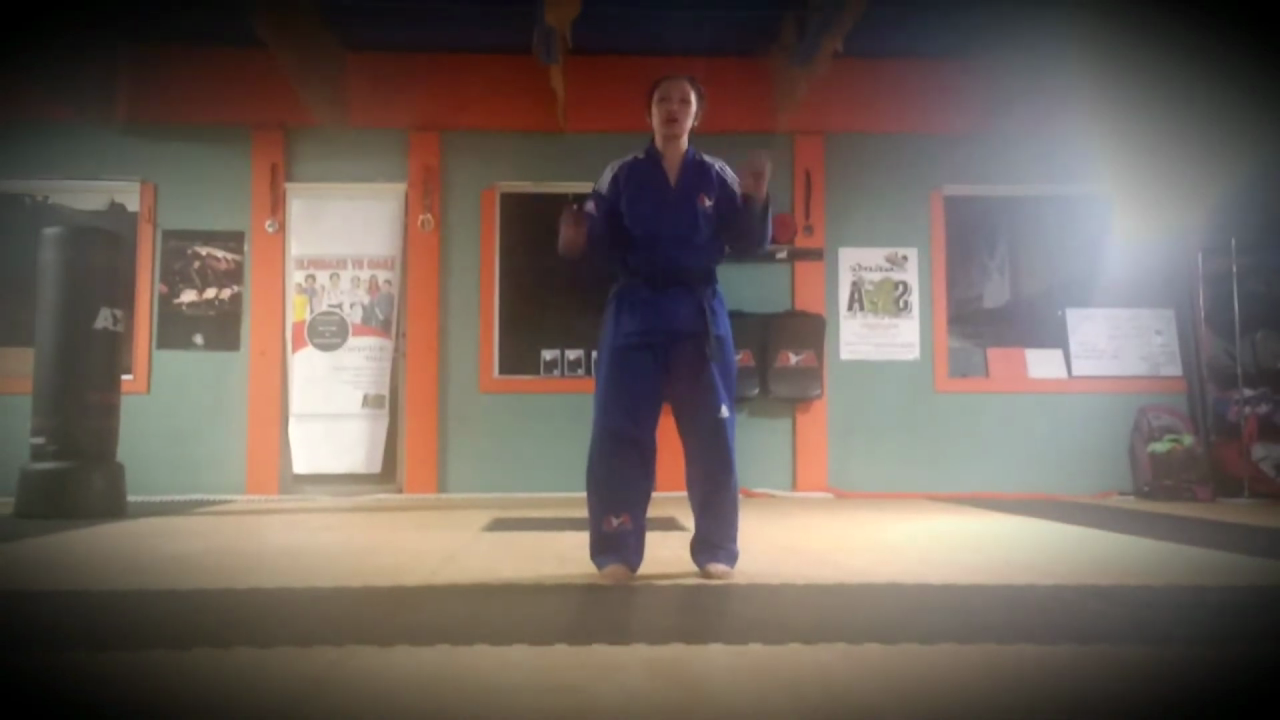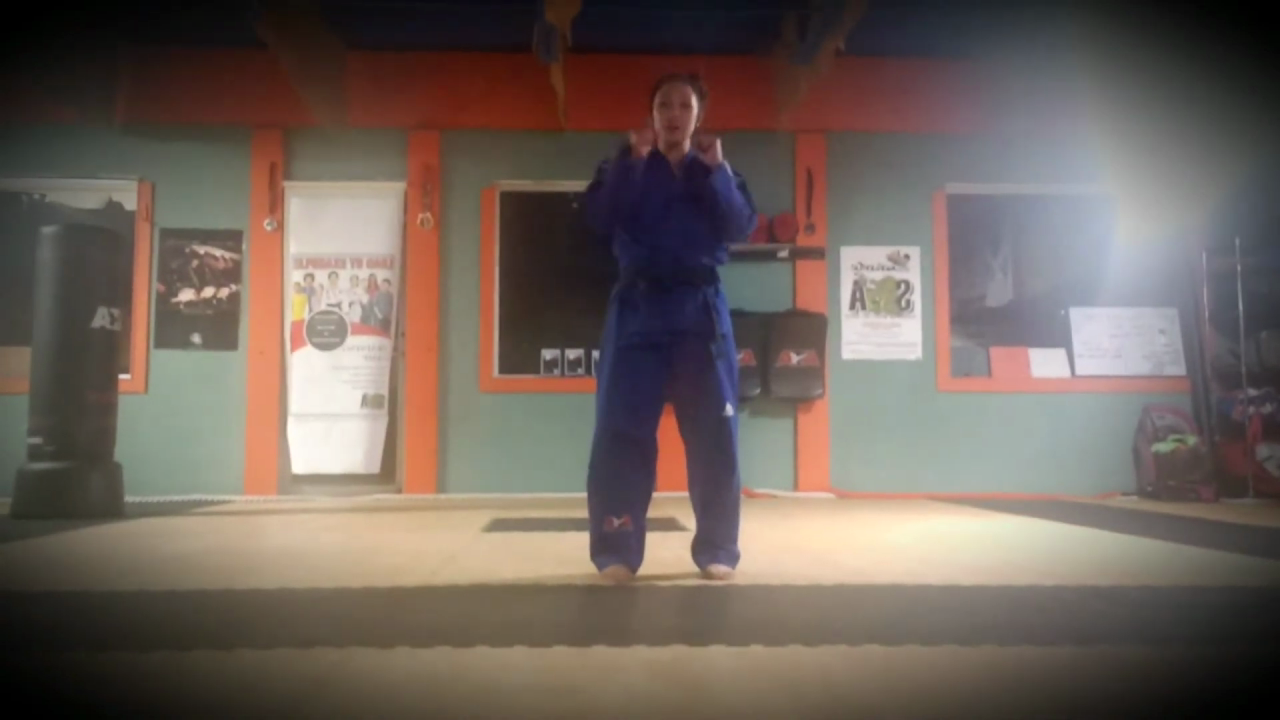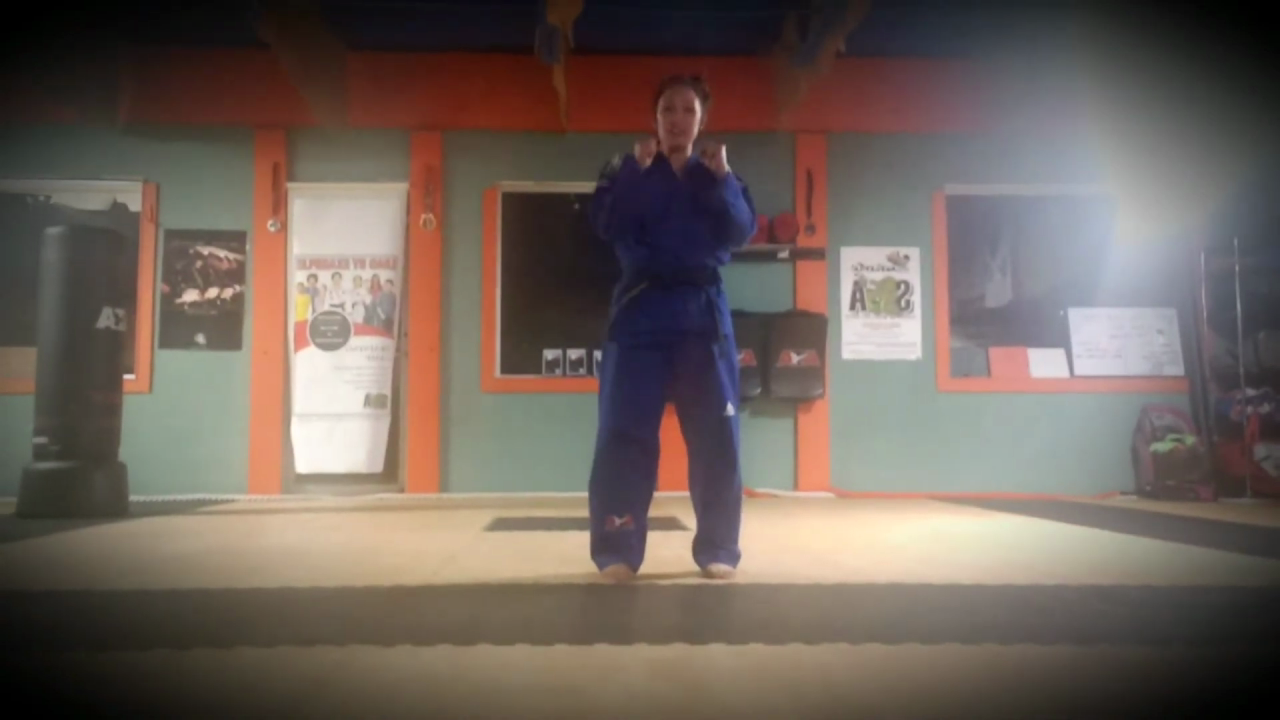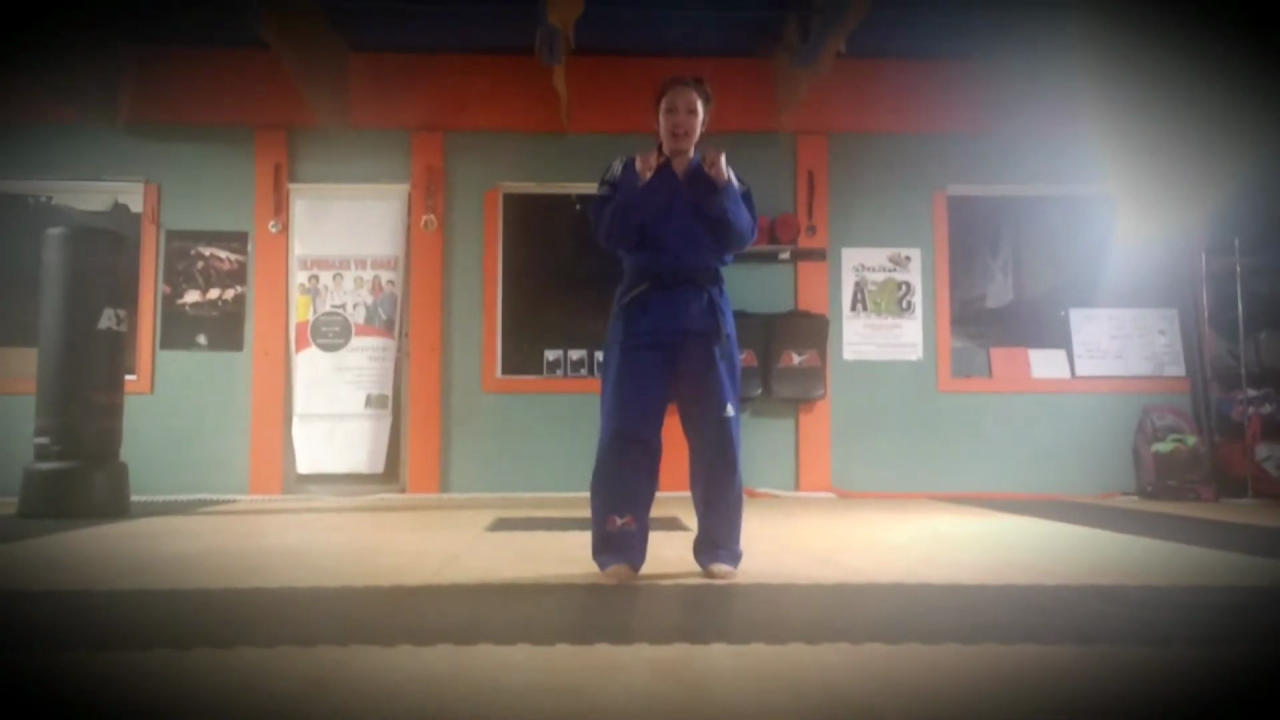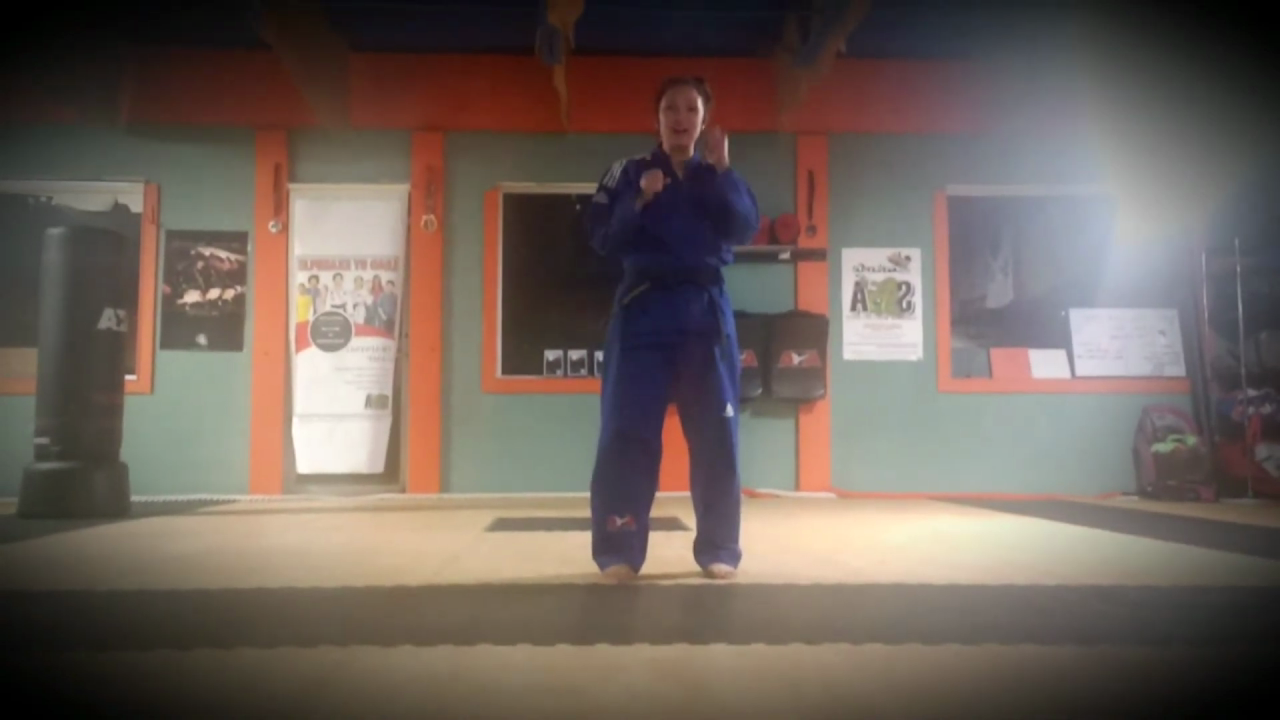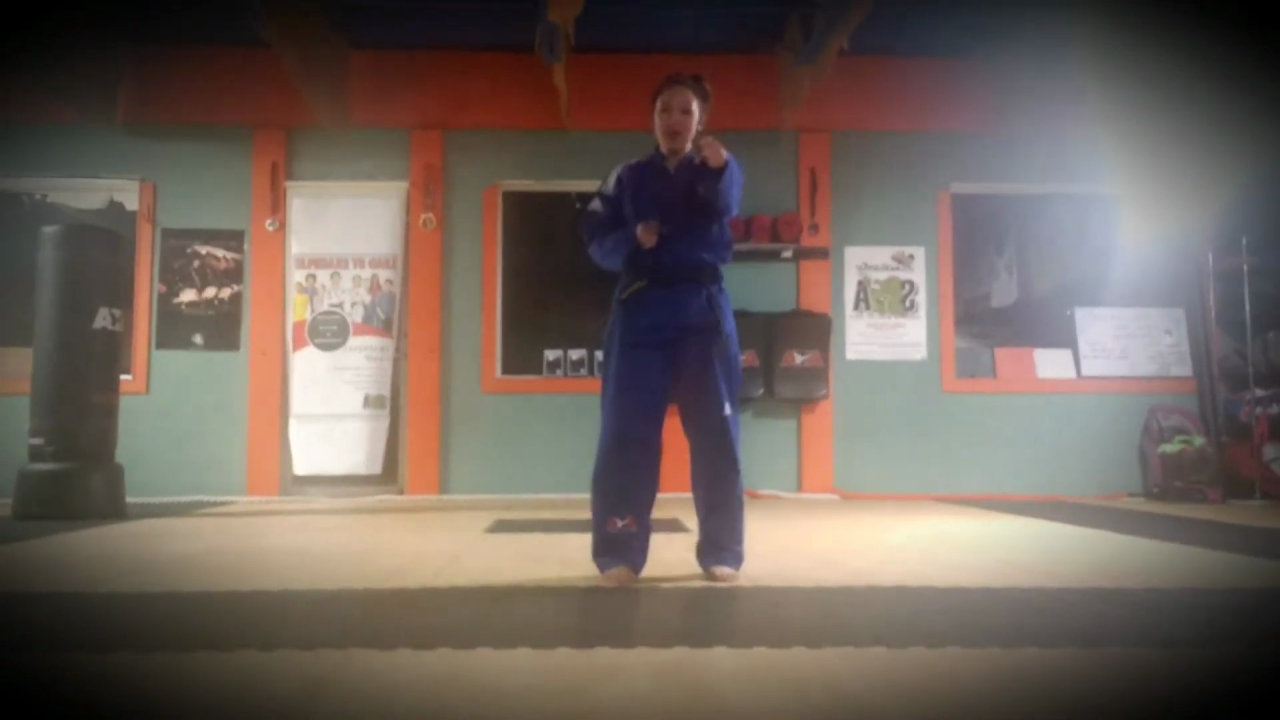
dt=0.3s
person 1, frame 1
left shoulder: (718, 175)
right shoulder: (623, 175)
left elbow: (745, 243)
right elbow: (605, 244)
left wrist: (755, 203)
right wrist: (578, 242)
left hip: (699, 311)
right hip: (636, 311)
left knee: (711, 433)
right knee: (621, 432)
left ankle: (715, 549)
right ankle: (616, 551)
person 1, frame 2
left shoulder: (715, 170)
right shoulder: (628, 167)
left elbow: (739, 226)
right elbow: (602, 217)
left wrist: (715, 170)
right wrist: (631, 160)
left hip: (702, 308)
right hip: (638, 309)
left knee: (714, 432)
right knee: (623, 431)
left ankle: (716, 549)
right ankle: (617, 551)
person 1, frame 3
left shoulder: (718, 171)
right shoulder: (626, 167)
left elbow: (741, 231)
right elbow: (606, 225)
left wrist: (721, 178)
right wrist: (639, 171)
left hip: (703, 309)
right hip: (642, 308)
left knee: (715, 431)
right knee: (626, 430)
left ankle: (716, 549)
right ankle: (617, 550)
person 1, frame 4
left shoulder: (721, 174)
right shoulder: (626, 171)
left elbow: (742, 236)
right elbow: (608, 235)
left wrist: (721, 187)
right wrist: (639, 185)
left hip: (705, 310)
right hip: (643, 309)
left knee: (716, 432)
right knee: (628, 431)
left ankle: (718, 549)
right ankle: (619, 550)
person 1, frame 5
left shoulder: (718, 173)
right shoulder: (626, 173)
left elbow: (744, 226)
right elbow: (600, 237)
left wrist: (721, 168)
right wrist: (638, 201)
left hip: (704, 309)
right hip: (643, 309)
left knee: (715, 431)
right knee: (627, 431)
left ankle: (718, 548)
right ankle: (619, 550)
person 1, frame 6
left shoulder: (713, 171)
right shoulder: (626, 177)
left elbow: (723, 201)
right elbow: (597, 242)
left wrist: (718, 166)
right wrist: (631, 240)
left hip: (703, 308)
right hip: (642, 309)
left knee: (715, 431)
right knee: (627, 432)
left ankle: (720, 550)
right ankle: (619, 553)
